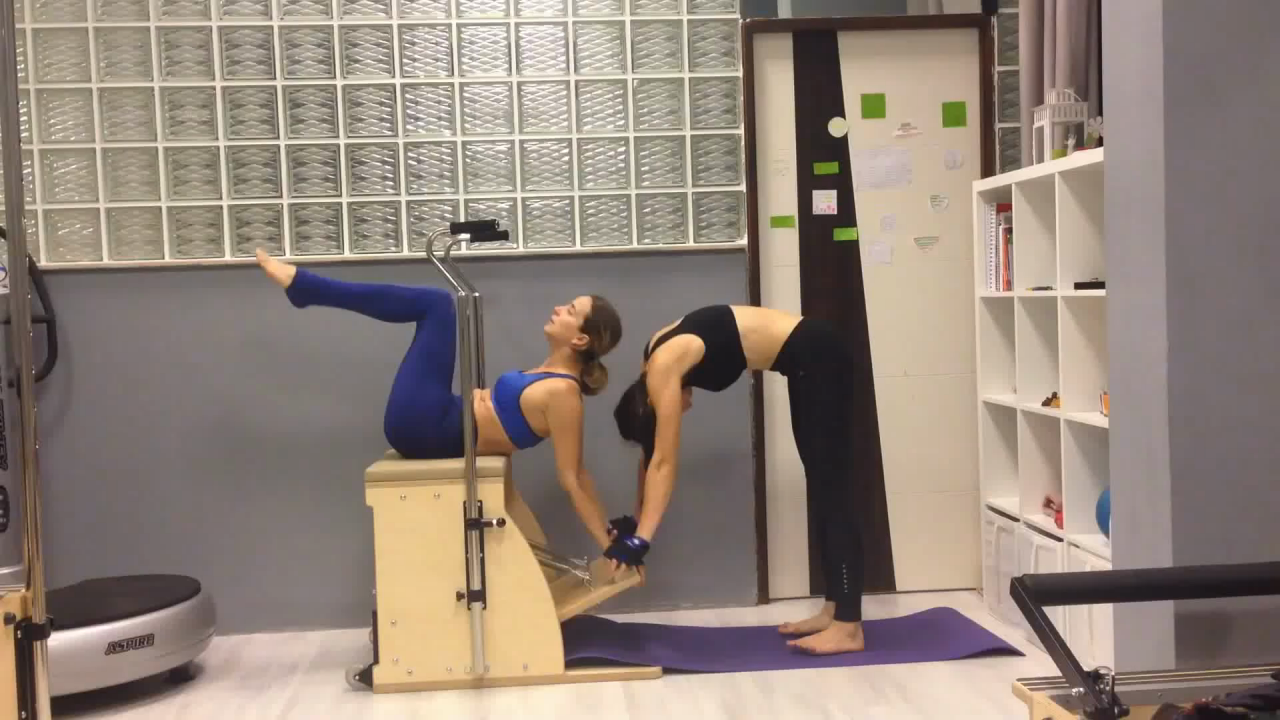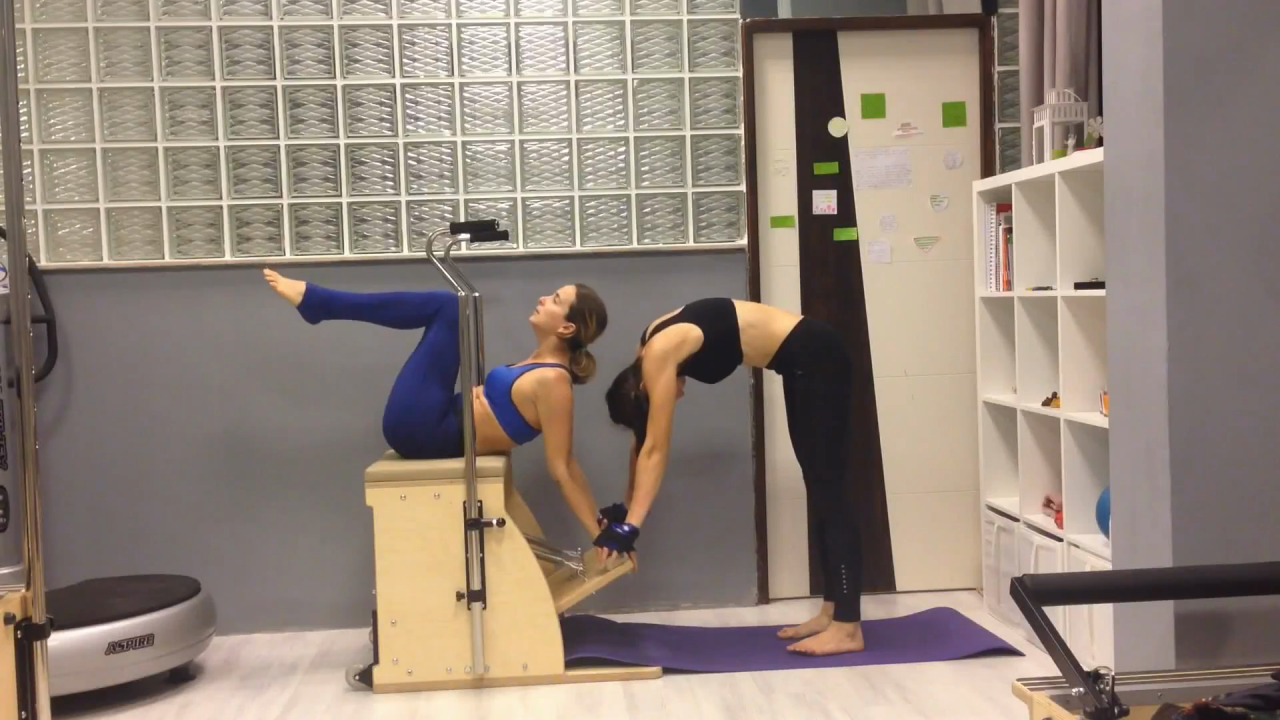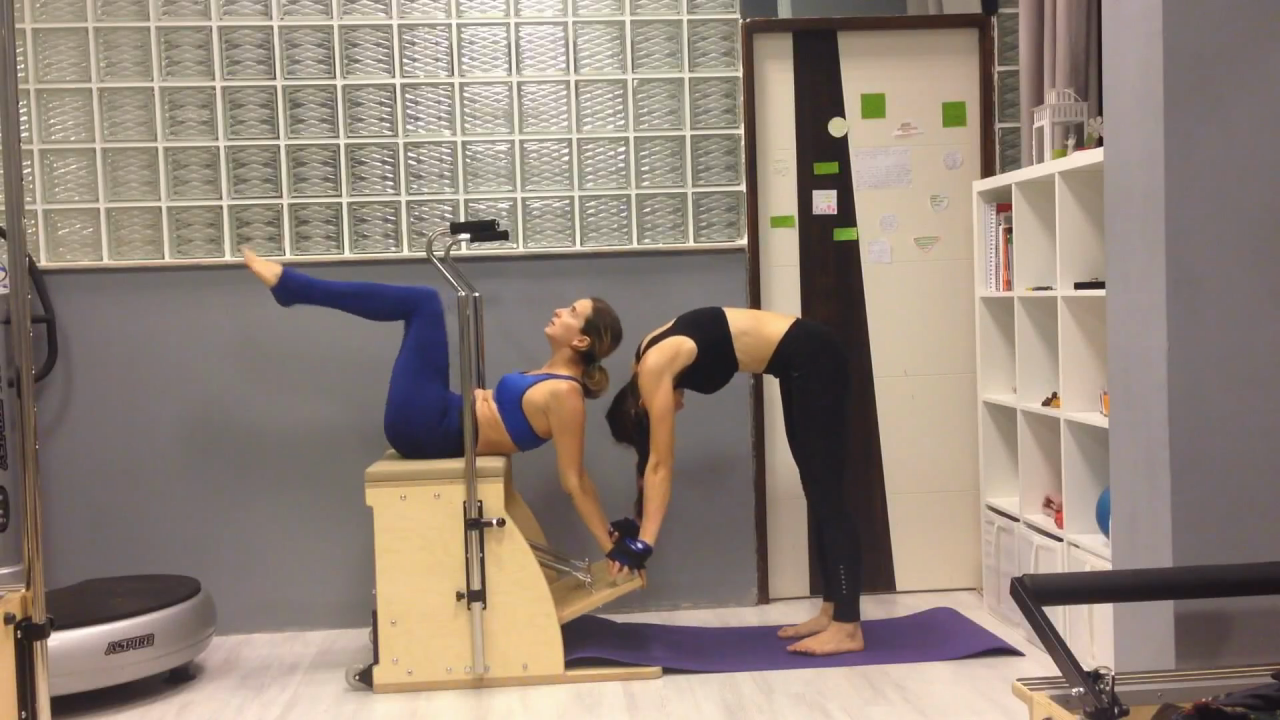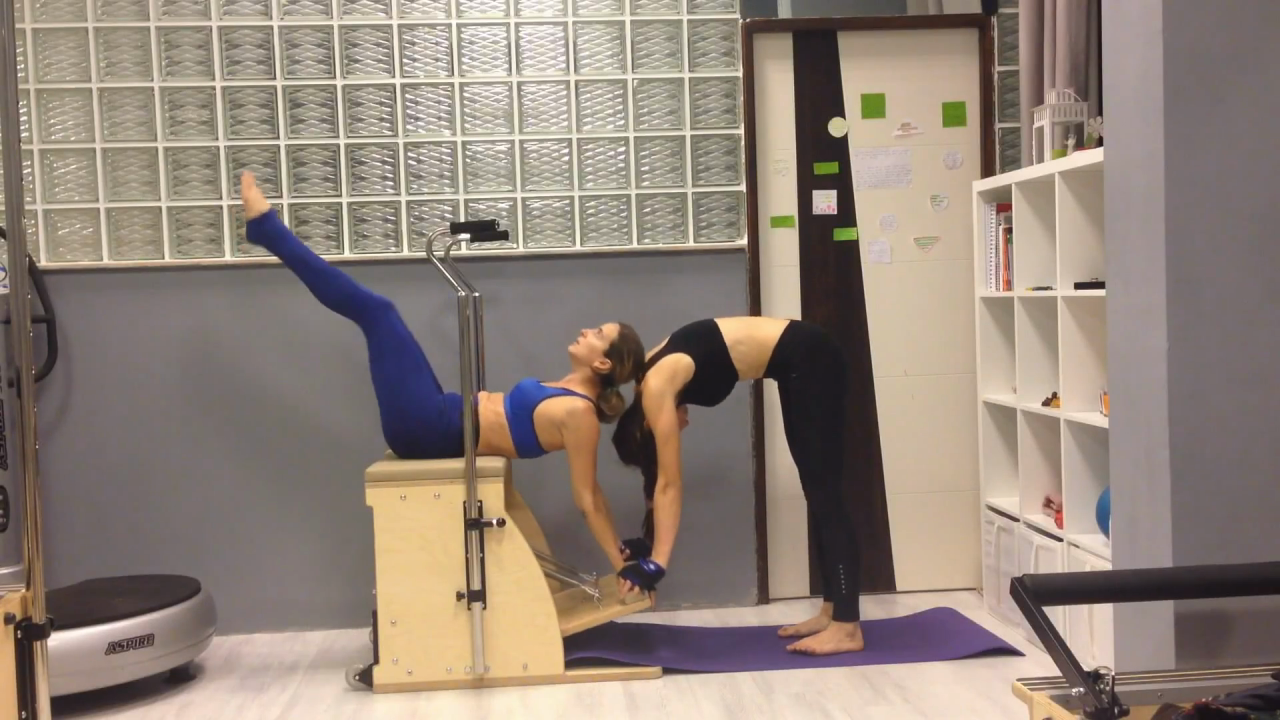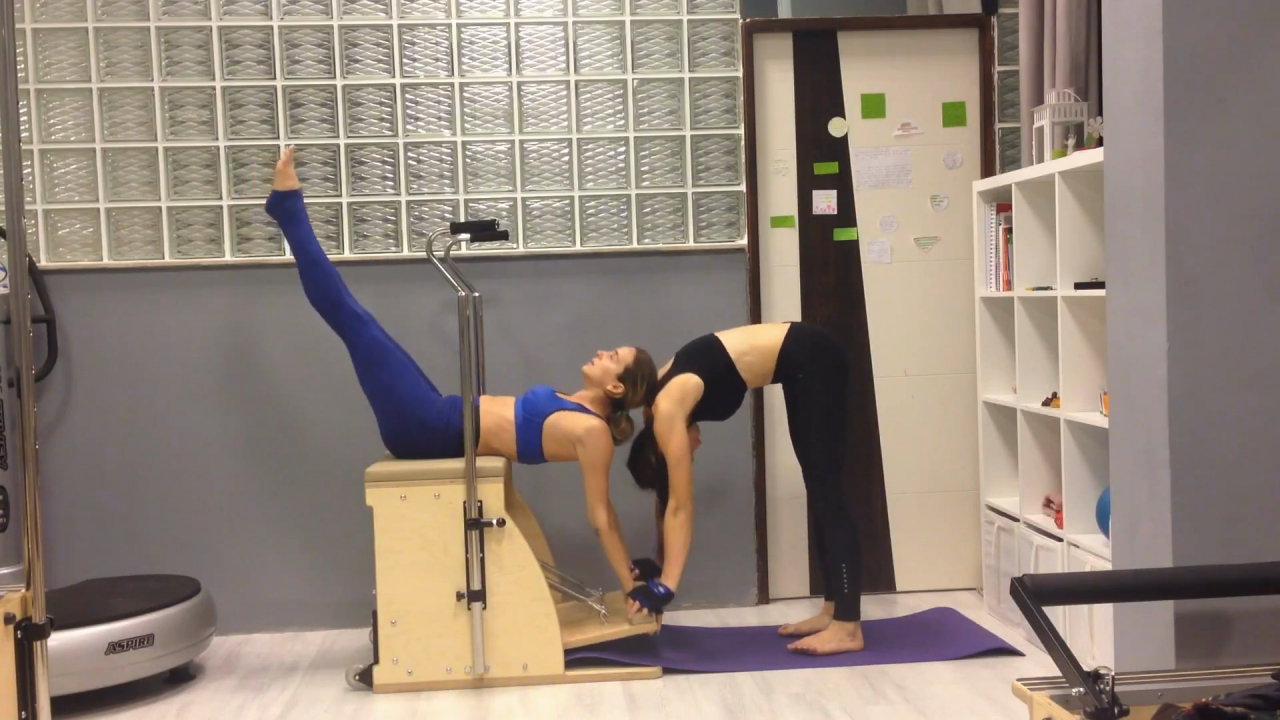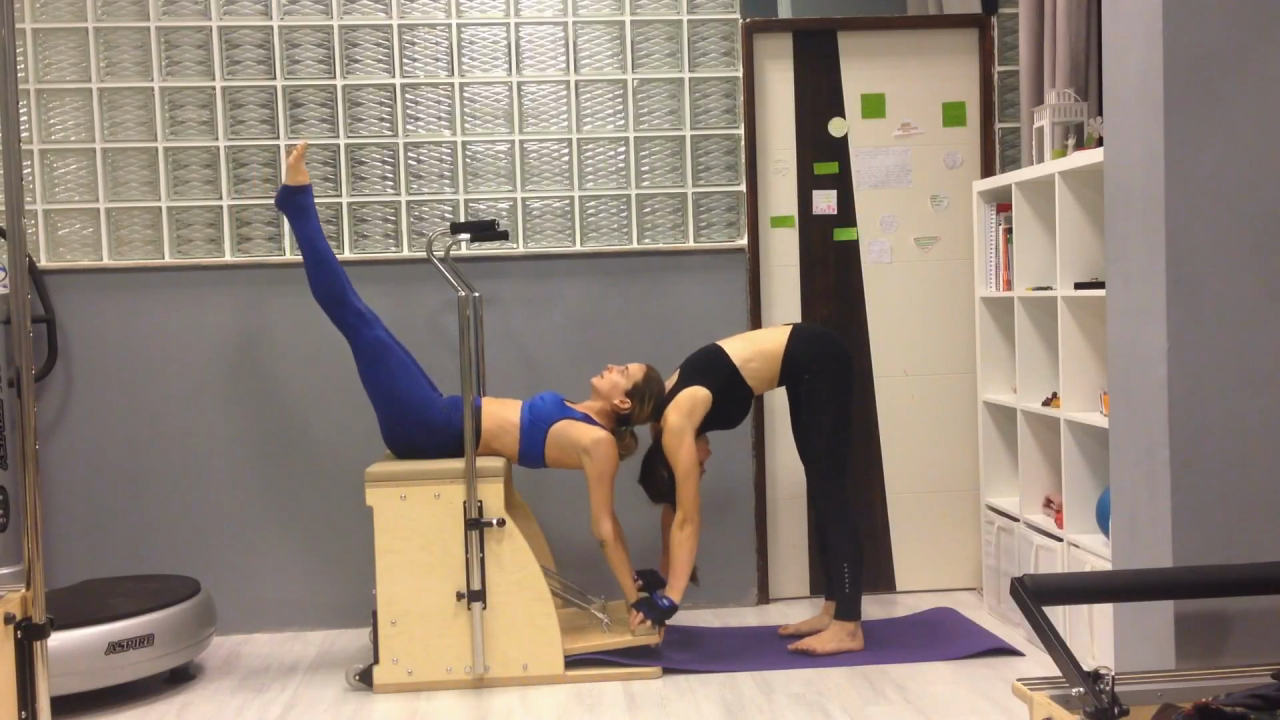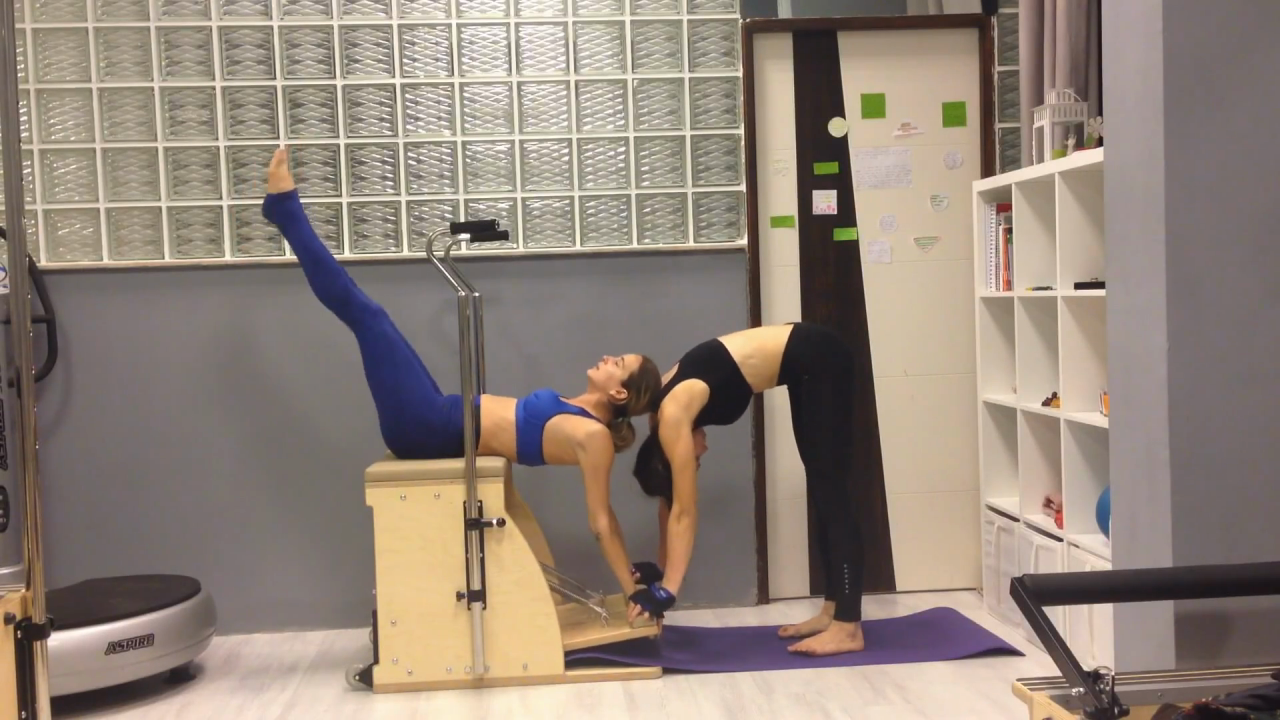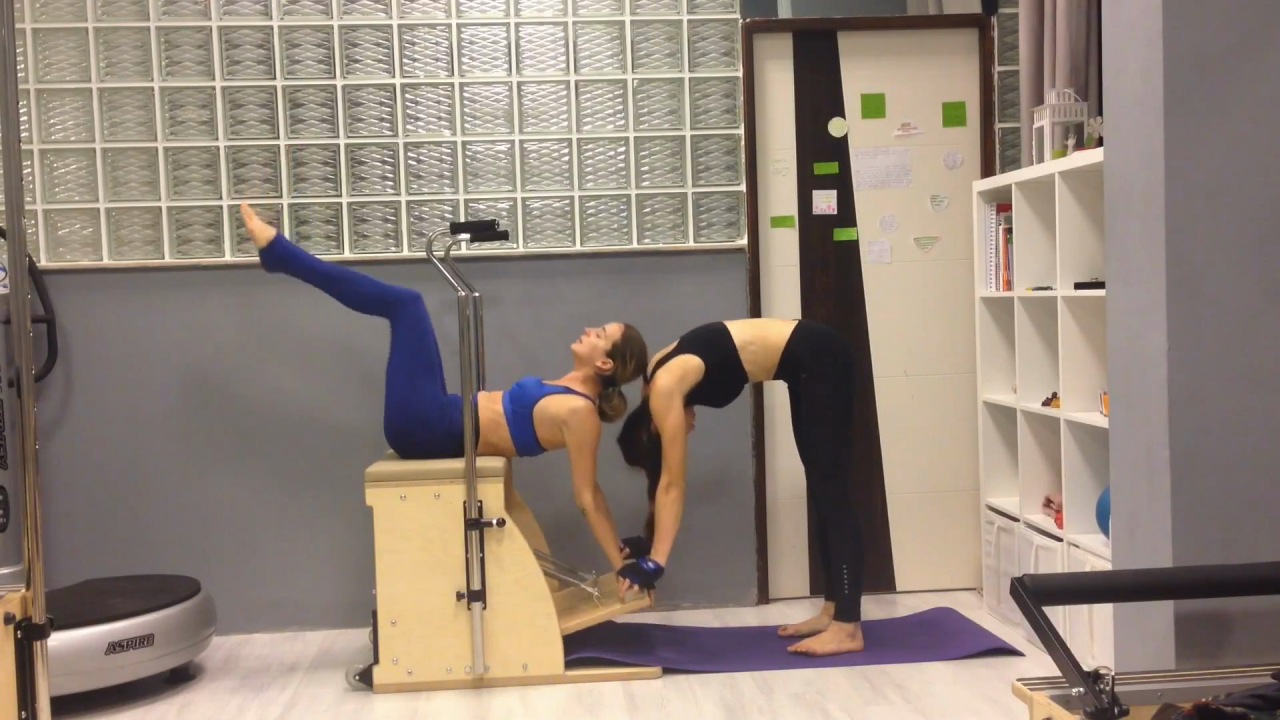
dt=0.3s
person 1, frame 1
left shoulder: (562, 394)
right shoulder: (552, 374)
left elbow: (574, 478)
left wrist: (608, 544)
left hip: (424, 430)
right hip: (436, 425)
left knee: (436, 304)
right knee: (435, 304)
left ankle: (301, 284)
right ankle: (303, 285)
person 1, frame 2
left shoulder: (553, 382)
right shoulder: (542, 365)
left elbow: (563, 468)
left wrist: (600, 536)
left hip: (422, 431)
right hip: (433, 428)
left knee: (447, 307)
right knee: (444, 307)
left ankle: (313, 298)
right ankle: (314, 298)
person 1, frame 3
left shoulder: (565, 395)
right shoulder: (555, 377)
left elbow: (574, 481)
left wrist: (611, 548)
left hip: (427, 433)
right hip: (437, 426)
left knee: (424, 303)
right knee: (422, 303)
left ankle: (289, 282)
right ankle: (288, 280)
person 1, frame 4
left shoulder: (579, 414)
right shoulder: (568, 394)
left elbow: (588, 500)
left wrist: (623, 565)
left hip: (427, 430)
right hip: (440, 422)
left knee: (376, 313)
right knee: (374, 311)
left ankle: (266, 225)
right ankle: (267, 226)
person 1, frame 5
left shoulder: (592, 432)
right shoulder: (578, 409)
left elbow: (601, 517)
left wrist: (632, 587)
left hip: (432, 433)
right hip: (440, 421)
left knee: (354, 322)
right knee: (356, 321)
left ankle: (289, 205)
person 1, frame 6
left shoulder: (597, 442)
right shoulder: (583, 418)
left elbow: (605, 529)
left wrist: (637, 597)
left hip: (432, 432)
right hip: (443, 418)
left knee: (359, 322)
right knee: (359, 319)
left ankle: (300, 200)
person 1, frame 7
left shoulder: (594, 436)
right shoulder: (580, 414)
left elbow: (603, 522)
left wrist: (634, 590)
left hip: (428, 430)
right hip: (441, 422)
left knee: (367, 317)
right knee: (368, 316)
left ankle: (285, 205)
person 1, frame 8
left shoulder: (580, 413)
right shoulder: (570, 394)
left elbow: (588, 497)
left wrist: (622, 565)
left hip: (427, 430)
right hip: (439, 422)
left knee: (407, 305)
right knee: (407, 305)
left ankle: (278, 249)
right ankle: (280, 250)
person 2, frame 1
left shoulder: (664, 366)
right shoulder: (658, 358)
left elbow: (664, 463)
right elbow: (651, 454)
left wrist: (639, 539)
right wrist: (635, 524)
left hip: (820, 358)
right hip: (808, 361)
left knee: (831, 495)
right knee: (826, 493)
left ankle: (848, 628)
right ankle: (834, 612)
person 2, frame 2
left shoulder: (660, 353)
right shoulder: (653, 347)
left elbow: (654, 449)
right elbow: (644, 440)
left wrist: (628, 525)
right wrist: (626, 510)
left hip: (817, 358)
right hip: (804, 361)
left knee: (828, 495)
right knee: (821, 493)
left ankle: (847, 629)
right ankle: (832, 613)
person 2, frame 3
left shoulder: (654, 369)
right shoulder: (651, 358)
left elbow: (660, 465)
right elbow: (652, 460)
left wrist: (643, 543)
right wrist: (636, 522)
left hip: (814, 358)
right hip: (801, 361)
left knee: (825, 493)
right knee: (818, 492)
left ankle: (847, 629)
right ankle: (833, 612)
person 2, frame 4
left shoulder: (656, 389)
right shoulder: (651, 379)
left elbow: (669, 484)
right elbow: (659, 478)
left wrist: (655, 563)
right wrist: (648, 541)
left hip: (811, 360)
right hip: (799, 361)
left knee: (823, 493)
right knee: (817, 492)
left ankle: (847, 628)
right ankle: (833, 613)
person 2, frame 5
left shoulder: (667, 412)
right shoulder: (659, 404)
left elbow: (680, 508)
right elbow: (669, 499)
left wrist: (664, 587)
right wrist: (658, 566)
left hip: (816, 361)
right hip: (803, 363)
left knee: (825, 492)
right knee: (819, 491)
left ankle: (848, 628)
right ankle: (834, 611)
person 2, frame 6
left shoulder: (676, 425)
right shoulder: (667, 416)
left elbow: (686, 519)
right elbow: (673, 509)
left wrist: (669, 599)
right wrist: (664, 579)
left hip: (820, 360)
right hip: (806, 363)
left knee: (828, 492)
right knee: (822, 492)
left ankle: (848, 628)
right ankle: (834, 611)
person 2, frame 7
left shoulder: (672, 416)
right shoulder: (667, 406)
left elbow: (684, 512)
right elbow: (671, 502)
left wrist: (665, 589)
right wrist: (661, 568)
left hip: (820, 362)
right hip: (808, 363)
left knee: (831, 494)
right knee: (822, 492)
left ankle: (848, 629)
right ankle: (834, 611)
person 2, frame 8
left shoulder: (664, 388)
right shoulder: (660, 379)
left elbow: (672, 485)
right elbow: (665, 479)
left wrist: (653, 562)
right wrist: (649, 542)
left hip: (820, 360)
right hip: (808, 363)
left knee: (830, 493)
right knee: (821, 492)
left ankle: (848, 628)
right ankle: (833, 612)
